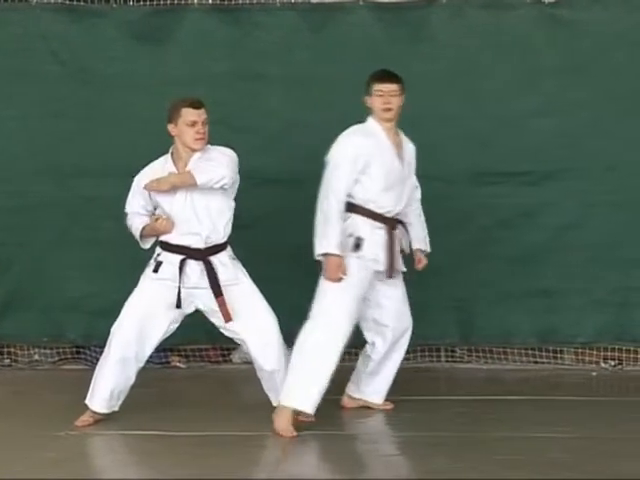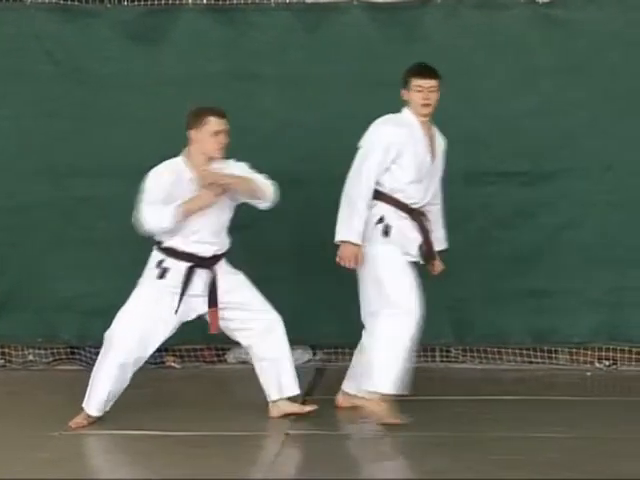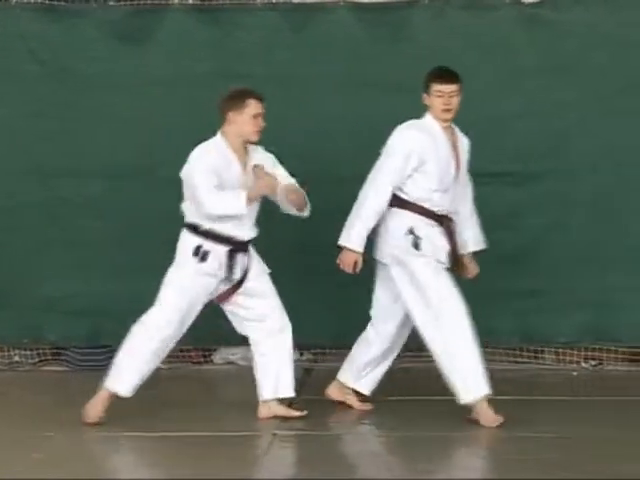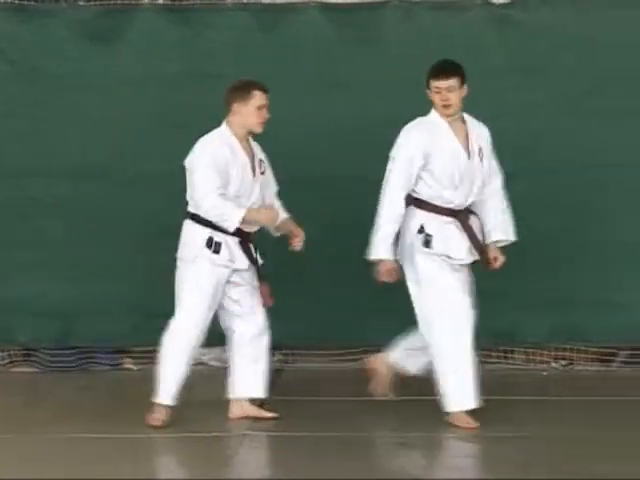
dt=0.2s
person 1, frame 1
left shoulder: (406, 147)
right shoulder: (355, 140)
left elbow: (411, 201)
right elbow: (332, 197)
left wrist: (418, 245)
right wrist: (330, 251)
left hip: (387, 246)
right hip: (356, 241)
left knee: (395, 324)
right knee: (332, 323)
left ankle: (361, 393)
right ankle: (288, 406)
person 1, frame 2
left shoulder: (436, 140)
right shoulder: (388, 129)
left elbow: (432, 198)
right elbow: (359, 183)
left wrist: (435, 247)
right wrist: (349, 237)
left hip: (408, 233)
right hip: (382, 228)
left knee: (385, 316)
right knee: (402, 309)
left ankle: (353, 389)
right ankle: (375, 392)
person 1, frame 3
left shoulder: (461, 142)
right shoulder: (410, 136)
left elbow: (462, 199)
right elbow: (376, 190)
left wrist: (467, 249)
right wrist: (353, 242)
left hip: (432, 239)
right hip: (408, 238)
left knee: (391, 320)
right knee: (447, 315)
left ankle: (345, 384)
right ankle: (477, 401)
person 1, frame 4
left shoulder: (479, 133)
right shoulder: (416, 134)
left elbow: (490, 188)
right elbow: (392, 195)
left wrist: (495, 240)
right wrist: (382, 251)
left hip: (461, 234)
right hip: (426, 236)
left knee: (455, 318)
right knee: (448, 323)
left ankle: (388, 362)
right ankle: (458, 405)
person 2, frame 1
left shoulder: (221, 157)
right shoulder: (151, 173)
left elbow: (218, 175)
right elbow: (135, 218)
left wrist: (169, 182)
right wrist: (152, 229)
left hip: (217, 267)
right hip: (168, 269)
left knee: (263, 328)
right knee: (127, 333)
right ankle: (99, 405)
person 2, frame 2
left shoulder: (232, 171)
right shoulder: (163, 175)
left elbow: (266, 193)
right elbow: (148, 220)
left wrist: (225, 180)
right wrist: (191, 204)
left hip: (216, 273)
right hip: (170, 273)
left knee: (266, 325)
right knee: (127, 337)
left ankle: (280, 400)
right ankle: (91, 409)
person 2, frame 3
left shoulder: (261, 158)
right shoulder: (205, 157)
left elbow: (298, 201)
right elbow: (210, 202)
left wrist: (289, 193)
right wrist: (254, 192)
left hip: (240, 257)
right hip: (200, 254)
left knee: (273, 324)
right knee: (162, 322)
left ankle: (271, 401)
right ankle: (109, 392)
person 2, frame 4
left shoulder: (255, 152)
right shoulder: (210, 148)
left elbow: (268, 199)
right elbow: (207, 202)
left wrist: (287, 226)
right wrist: (251, 217)
left hip: (240, 248)
right hip: (205, 246)
left knee: (251, 325)
right knee: (189, 324)
left ankle: (241, 401)
right ankle: (163, 401)
